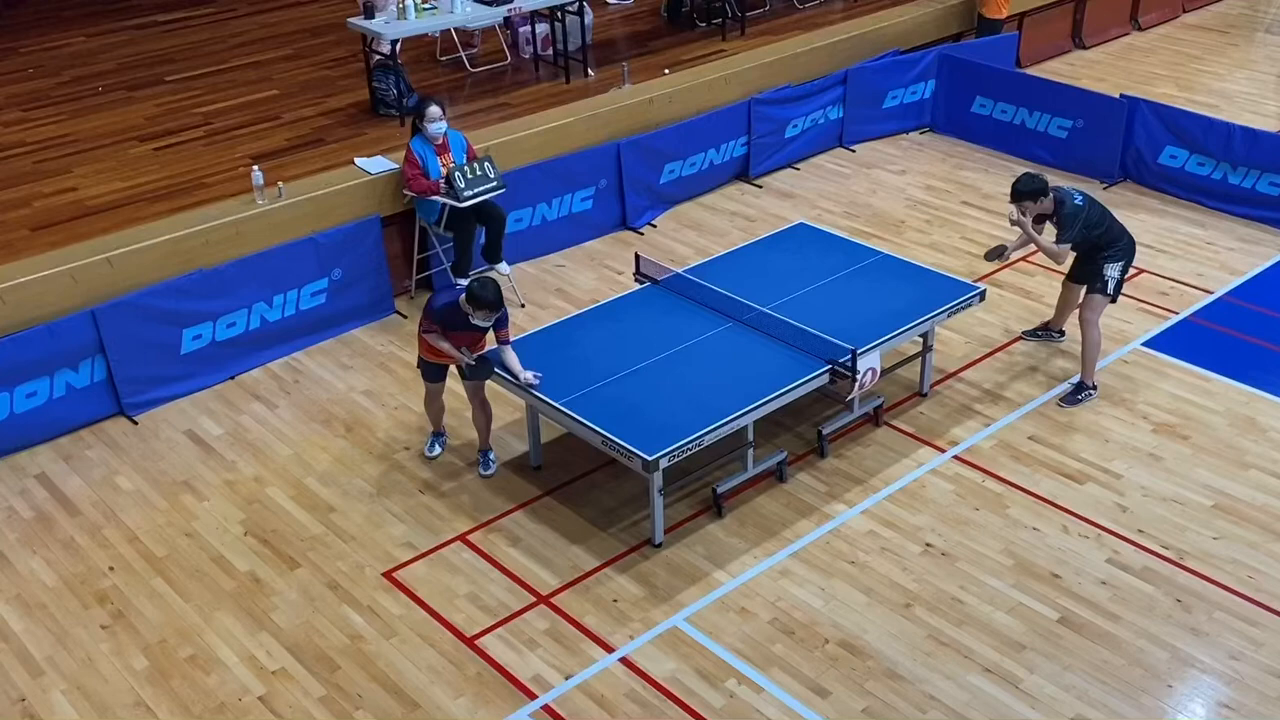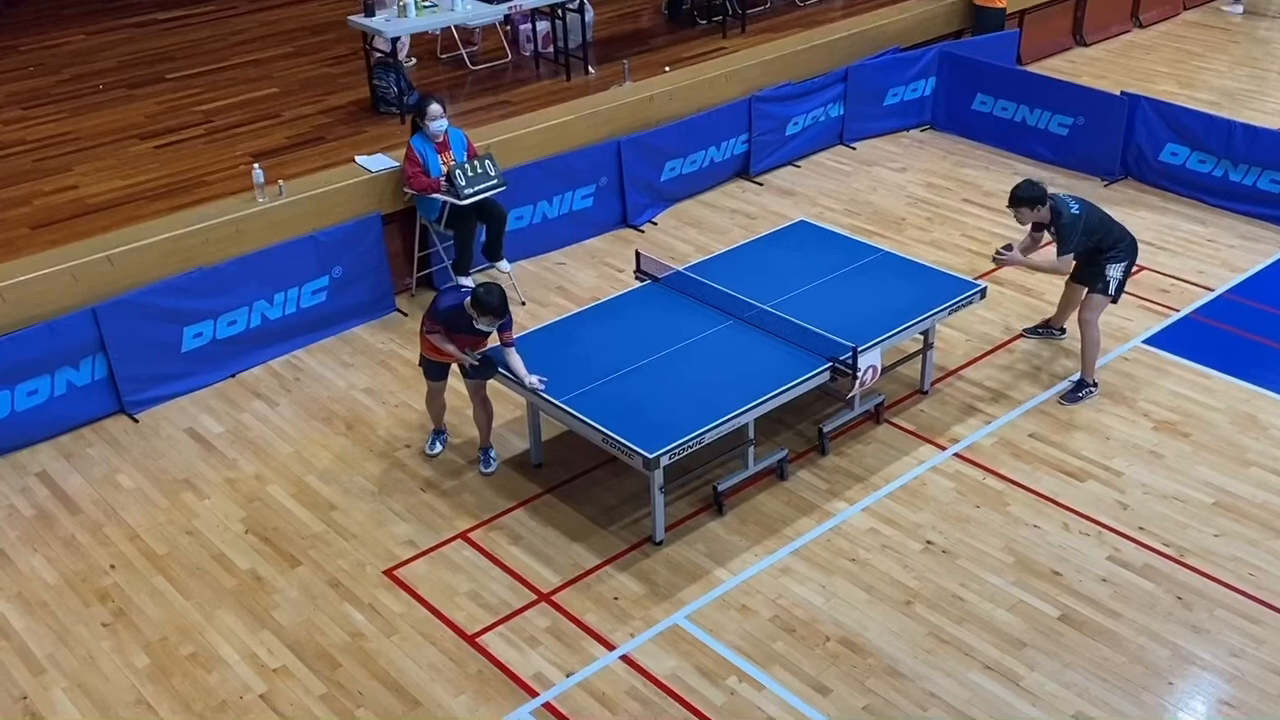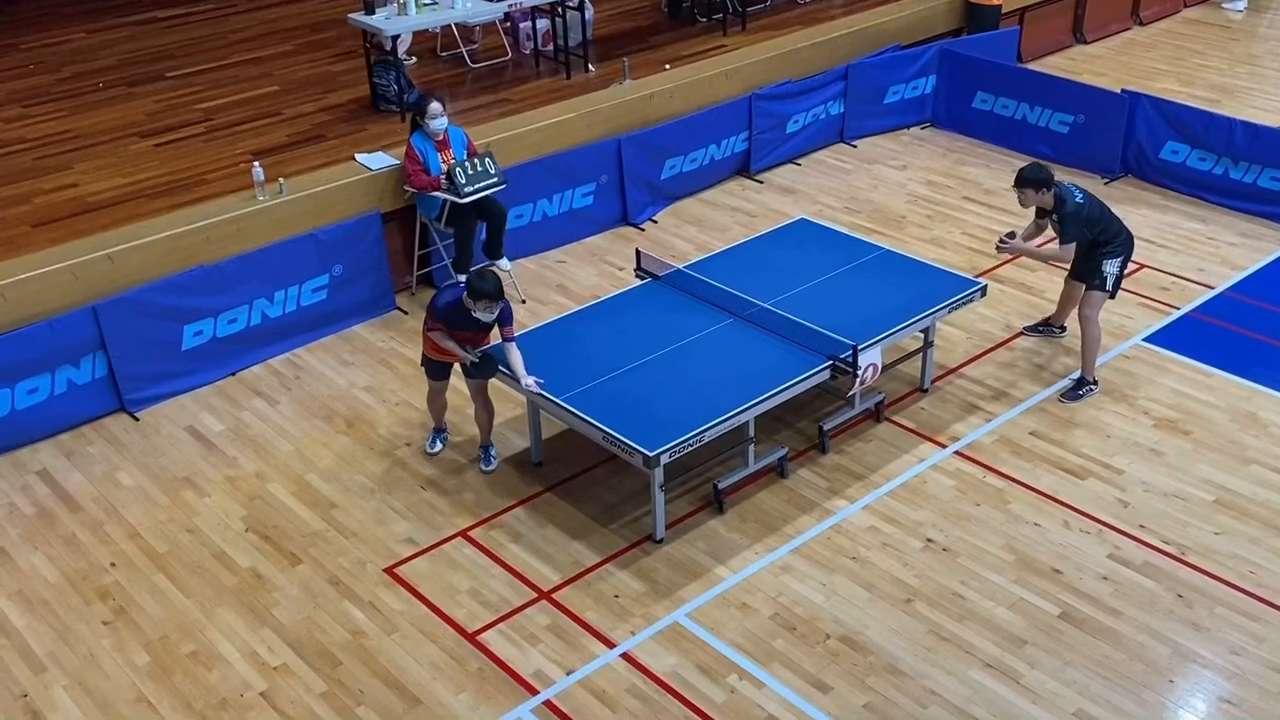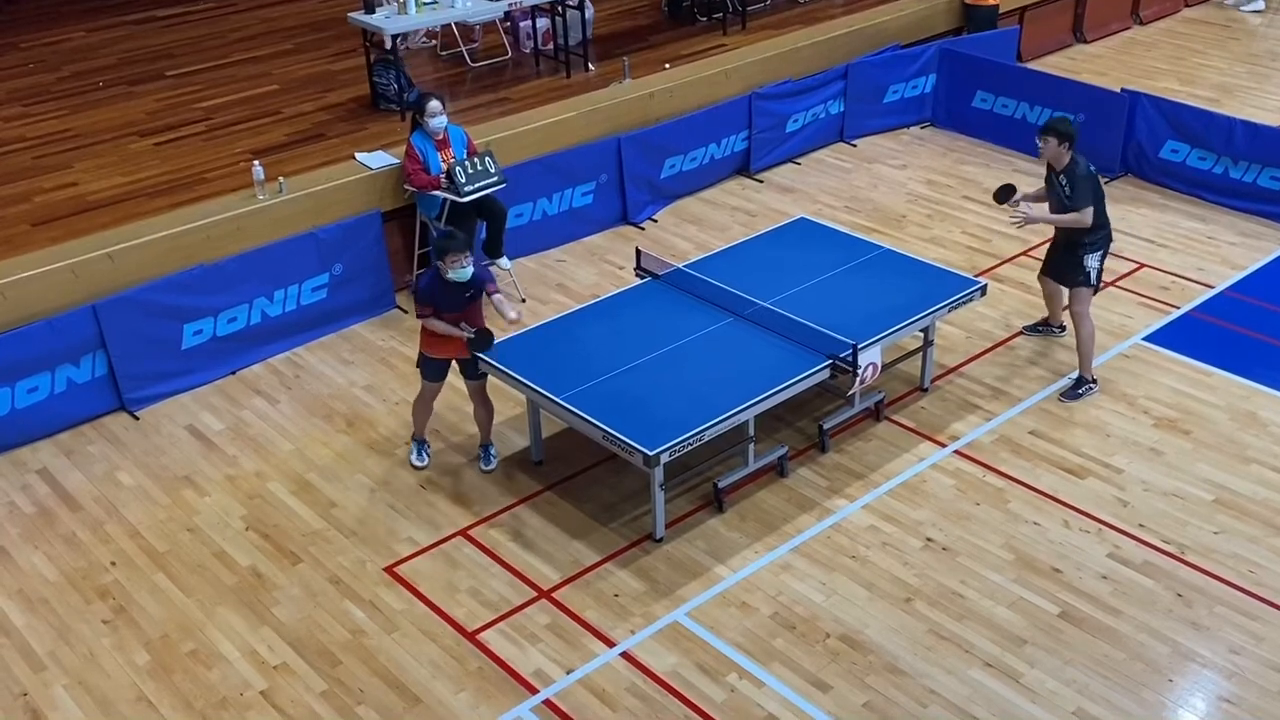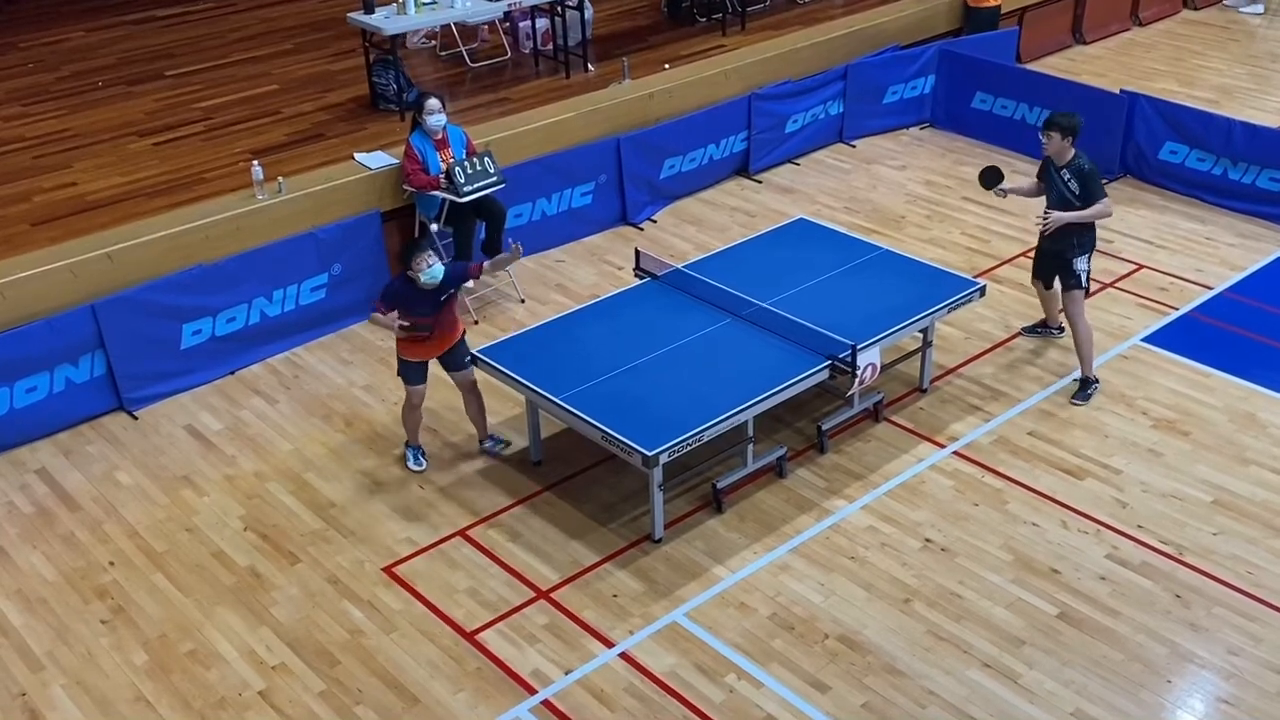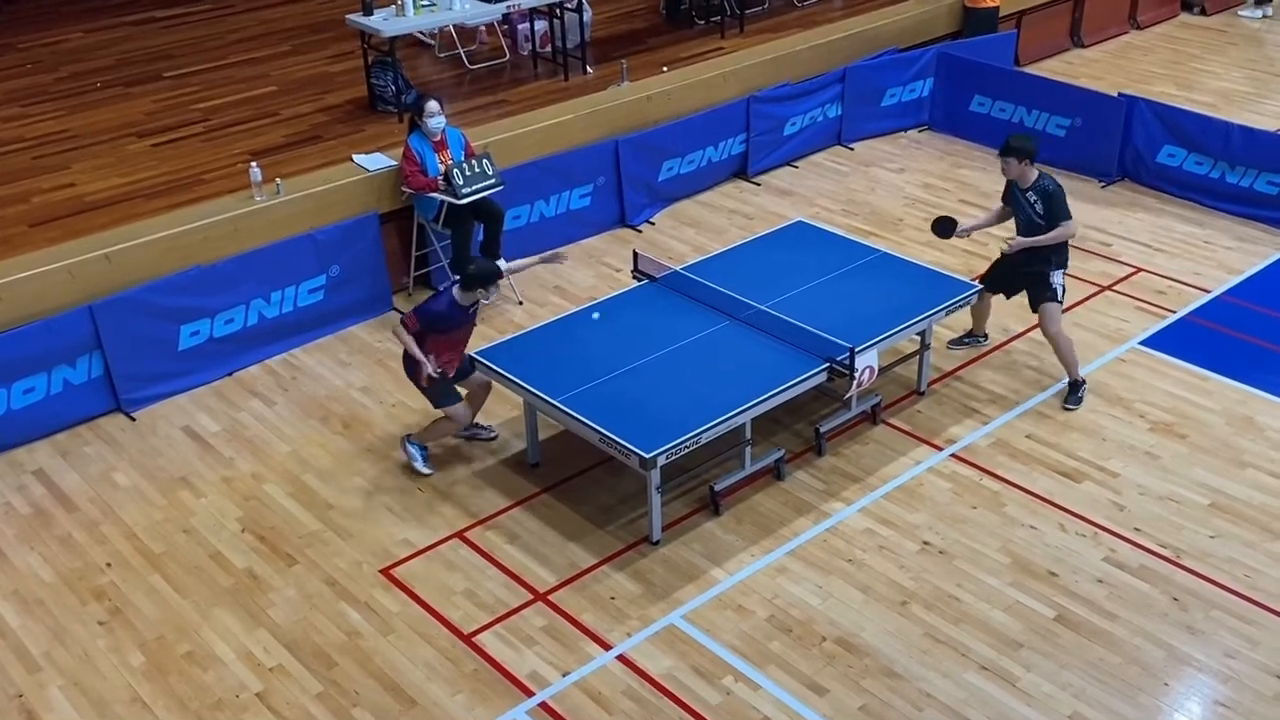
dt=0.5s
person 1, frame 1
left shoulder: (1069, 210)
right shoulder: (1046, 200)
left elbow: (1059, 257)
right elbow: (1036, 232)
left wrist: (1027, 230)
right wrist: (1012, 247)
left hip: (1115, 252)
right hip: (1092, 247)
left knee: (1088, 316)
right knee: (1070, 286)
left ankle: (1087, 385)
right ankle: (1054, 329)
person 1, frame 2
left shoulder: (1067, 220)
right shoulder: (1044, 207)
left elbow: (1063, 267)
right elbow: (1034, 239)
left wrist: (1020, 261)
right wrist: (1014, 252)
left hip: (1117, 253)
right hip: (1093, 248)
left knee: (1087, 316)
right knee: (1073, 287)
left ankle: (1087, 383)
right ankle: (1055, 326)
person 1, frame 3
left shoulder: (1069, 208)
right shoulder: (1048, 197)
left elbow: (1065, 255)
right elbow: (1039, 225)
left wrist: (1023, 249)
right wrist: (1019, 239)
left hip: (1113, 248)
right hip: (1090, 244)
left knee: (1087, 312)
right knee: (1072, 284)
left ankle: (1088, 380)
right ankle: (1055, 324)
person 1, frame 4
left shoulder: (1080, 173)
right shoulder: (1053, 165)
left elbow: (1085, 219)
left wrist: (1039, 218)
right wrist: (1025, 197)
left hip: (1090, 242)
right hip: (1066, 237)
left knee: (1078, 308)
right knee: (1047, 279)
left ankle: (1087, 379)
right ankle: (1054, 323)
person 1, frame 5
left shoulder: (1084, 169)
right shoulder: (1049, 161)
left elbow: (1105, 208)
left wrist: (1066, 216)
right wrist: (1011, 188)
left hip: (1076, 246)
right hip: (1051, 238)
left knee: (1074, 311)
right knee: (1041, 283)
left ankle: (1089, 379)
right ankle: (1052, 324)
person 1, frame 6
left shoulder: (1050, 189)
right shoulder: (1013, 183)
left elbow: (1069, 230)
left wrist: (1027, 242)
right wrist: (973, 226)
left hip: (1047, 265)
right hip: (1018, 256)
left knee: (1050, 328)
right knee: (980, 292)
left ankle: (1077, 382)
right ankle: (978, 334)
person 2, frame 1
left shoulder: (497, 311)
right shoulder: (439, 305)
left elbow: (505, 348)
right elbow: (428, 333)
left wrist: (520, 372)
right wrist: (458, 355)
left hip: (471, 350)
right hip: (435, 350)
left knee: (478, 398)
right knee: (434, 394)
left ankle: (485, 449)
right ankle: (438, 433)
person 2, frame 2
left shoulder: (501, 315)
right shoulder: (444, 307)
left elbow: (509, 351)
right elbow: (431, 333)
left wrist: (525, 376)
right wrist: (460, 355)
left hip: (473, 349)
right hip: (437, 347)
left knee: (479, 395)
right knee: (435, 392)
left ankle: (485, 447)
right ankle: (439, 431)
person 2, frame 3
left shoulder: (501, 307)
right shoulder: (442, 303)
left elbow: (510, 346)
right elbow: (433, 331)
left wrist: (523, 377)
right wrist: (462, 353)
left hip: (476, 348)
right hip: (440, 349)
left knee: (480, 395)
right knee: (436, 391)
left ankle: (486, 446)
right ankle: (439, 429)
person 2, frame 4
left shoulder: (479, 273)
right shoulder: (426, 284)
left elbow: (496, 298)
right elbow: (427, 320)
left wrist: (508, 312)
right wrist: (458, 332)
right hip: (436, 346)
left knee: (479, 395)
right knee: (428, 394)
left ankle: (486, 444)
right ankle: (418, 440)
person 2, frame 5
left shoulder: (450, 272)
right shoulder: (398, 288)
left elbow: (489, 267)
right elbow: (374, 315)
left wrist: (511, 257)
right wrist: (392, 325)
left hip: (449, 337)
right hip: (413, 347)
left knee: (470, 386)
right knee: (415, 400)
left ankle: (485, 438)
right ankle: (413, 445)
person 2, frame 6
left shoulder: (469, 285)
right shoulder: (438, 310)
left elbow: (507, 268)
right elbow: (399, 329)
left wrist: (541, 259)
right wrist: (422, 360)
left hip: (452, 357)
right hip: (427, 367)
left knee: (483, 384)
right knee: (461, 416)
left ankle: (465, 427)
right ankle: (416, 442)
person 3, frame 1
left shoulder: (457, 138)
right shoulder: (416, 148)
right elbow: (413, 182)
right wrist: (436, 187)
right hip: (437, 204)
left knee: (497, 215)
right knee: (467, 223)
left ankle: (493, 257)
right ankle: (460, 274)
person 3, frame 2
left shoulder: (457, 135)
right shoulder: (416, 145)
right elbow: (413, 180)
right wrist: (437, 184)
right hip: (437, 201)
left knee: (498, 213)
right knee: (467, 220)
left ankle: (494, 255)
right ankle: (461, 272)
person 3, frame 3
left shoulder: (457, 133)
right shoulder: (416, 143)
right elbow: (413, 178)
right wrist: (437, 183)
right hip: (437, 200)
left knee: (498, 211)
right knee: (467, 219)
left ankle: (494, 253)
right ankle: (462, 269)
person 3, frame 4
left shoulder: (457, 132)
right shoulder: (416, 143)
right elbow: (413, 177)
right wrist: (437, 181)
right hip: (437, 198)
left knee: (498, 210)
right knee: (467, 218)
left ankle: (494, 252)
person 3, frame 5
left shoulder: (457, 133)
right shoulder: (415, 142)
right elbow: (412, 177)
right wrist: (437, 181)
right hip: (437, 198)
left knee: (497, 210)
right knee: (466, 218)
left ankle: (493, 251)
person 3, frame 6
left shoulder: (455, 134)
right shoulder: (414, 144)
right elbow: (411, 179)
right wrist: (435, 183)
right hip: (435, 200)
left knee: (495, 212)
right knee: (464, 221)
left ankle: (492, 254)
right ankle: (459, 270)
